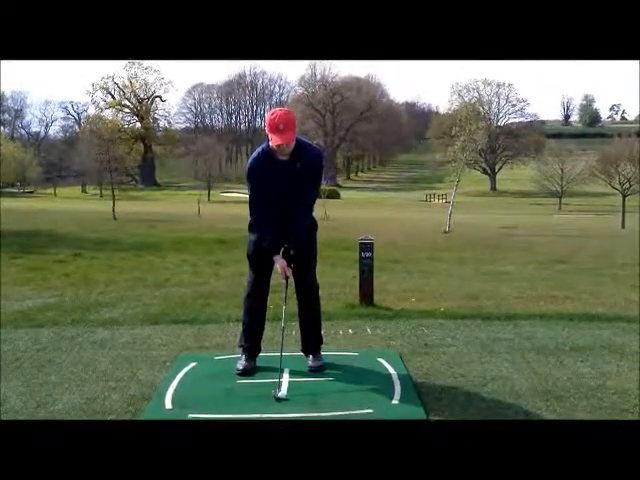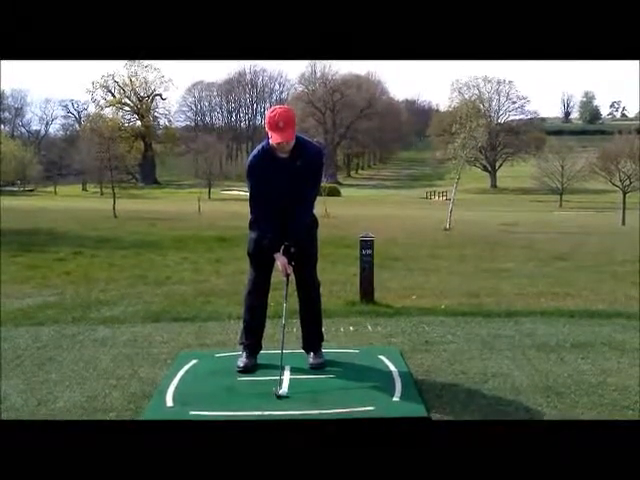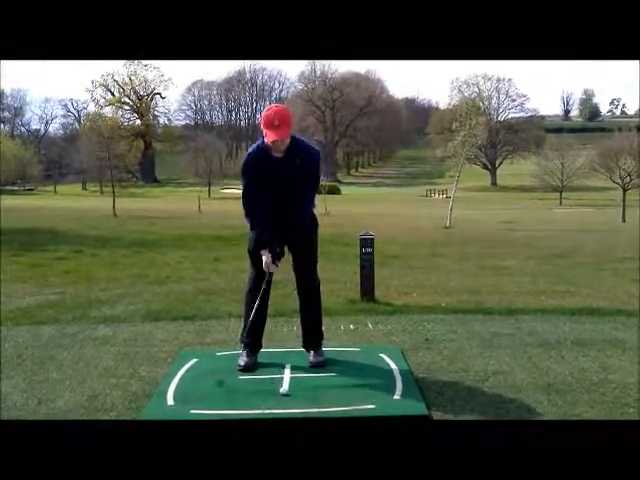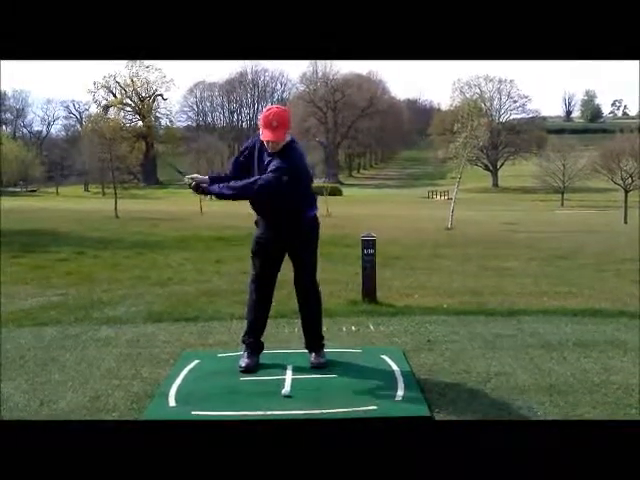
dt=0.3s
person 1, frame 1
left shoulder: (312, 156)
right shoulder: (257, 162)
left elbow: (306, 203)
right elbow: (259, 211)
left wrist: (291, 246)
right wrist: (274, 252)
left hip: (301, 227)
right hip: (264, 228)
left knee: (307, 287)
right knee: (256, 288)
left ankle: (312, 349)
right ankle: (249, 351)
person 1, frame 2
left shoulder: (313, 154)
right shoulder: (257, 160)
left elbow: (307, 201)
right elbow: (260, 209)
left wrist: (291, 244)
right wrist: (275, 250)
left hip: (301, 225)
right hip: (265, 226)
left knee: (308, 284)
right knee: (257, 285)
left ankle: (313, 346)
right ankle: (249, 348)
person 1, frame 3
left shoulder: (308, 154)
right shoulder: (253, 158)
left elbow: (303, 201)
right elbow: (252, 205)
left wrist: (282, 244)
right wrist: (264, 248)
left hip: (300, 223)
right hip: (264, 223)
left knee: (308, 282)
right knee: (257, 283)
left ankle: (313, 345)
right ankle: (250, 347)
person 1, frame 4
left shoulder: (290, 163)
right shoulder: (254, 146)
left elbow: (252, 188)
right elbow: (237, 175)
left wrist: (209, 188)
right wrist: (210, 181)
left hip: (300, 226)
right hip: (270, 224)
left knee: (306, 285)
right knee: (260, 286)
left ankle: (315, 346)
right ankle: (251, 347)
